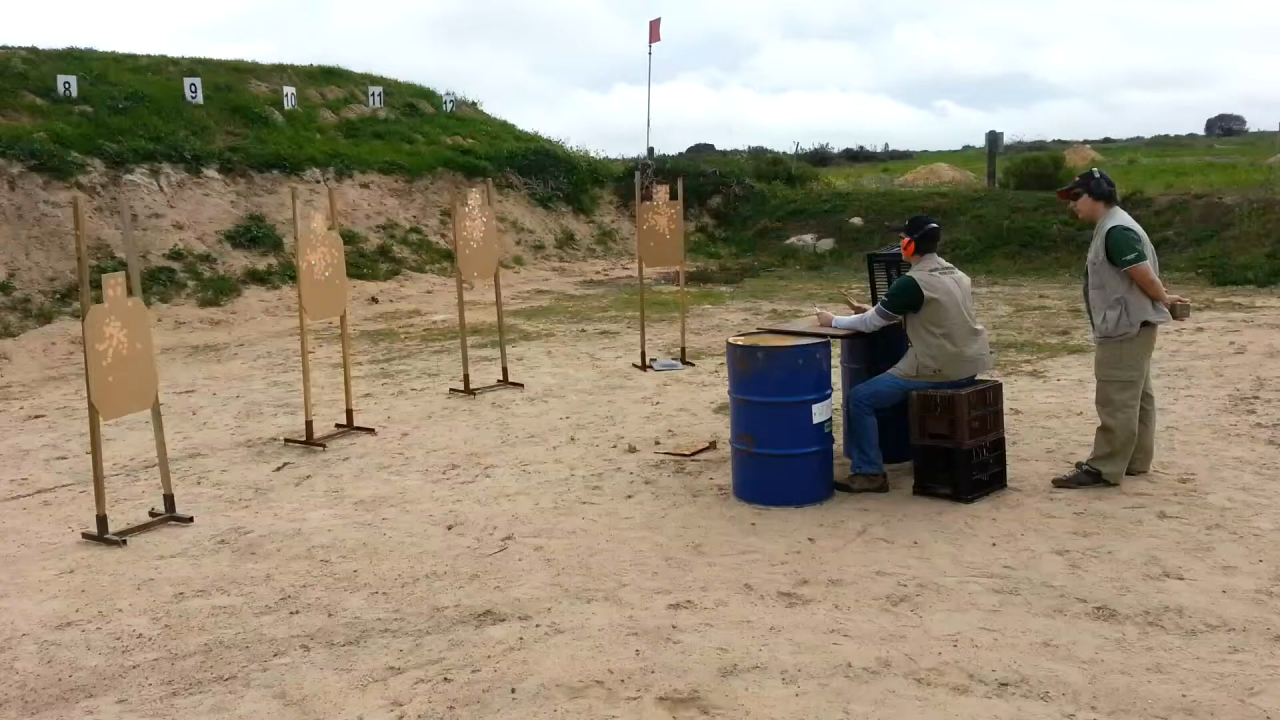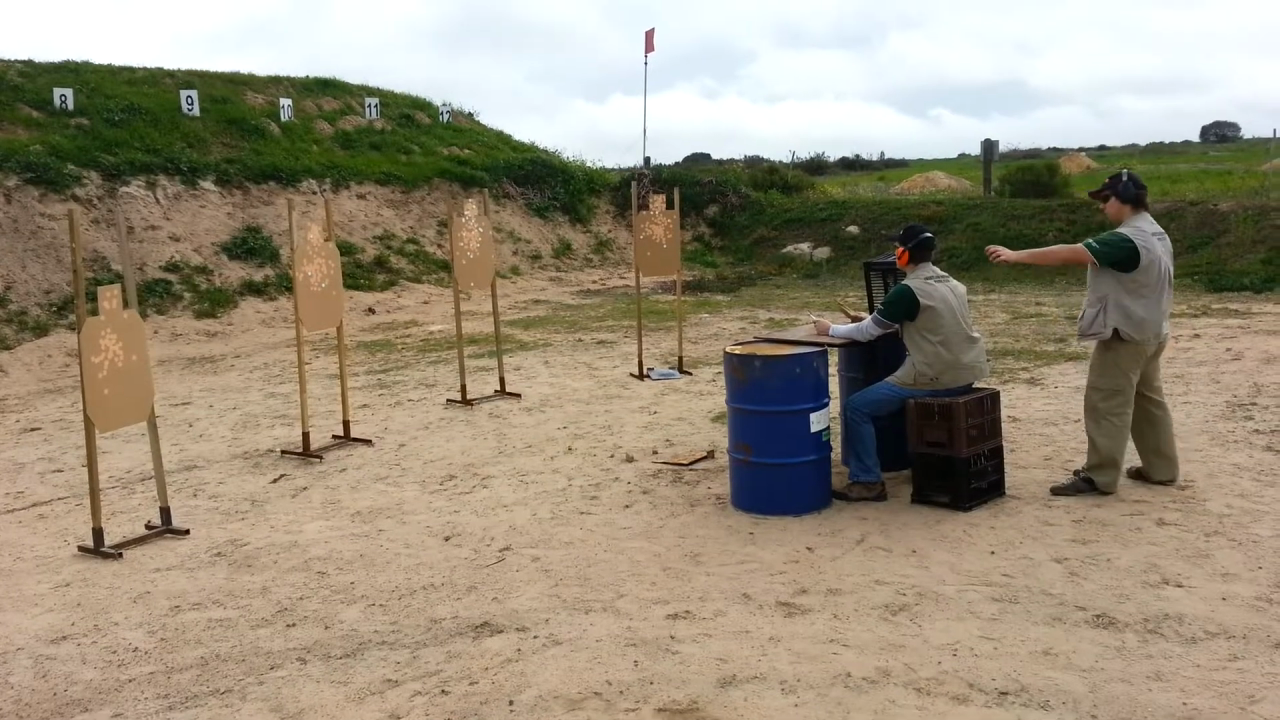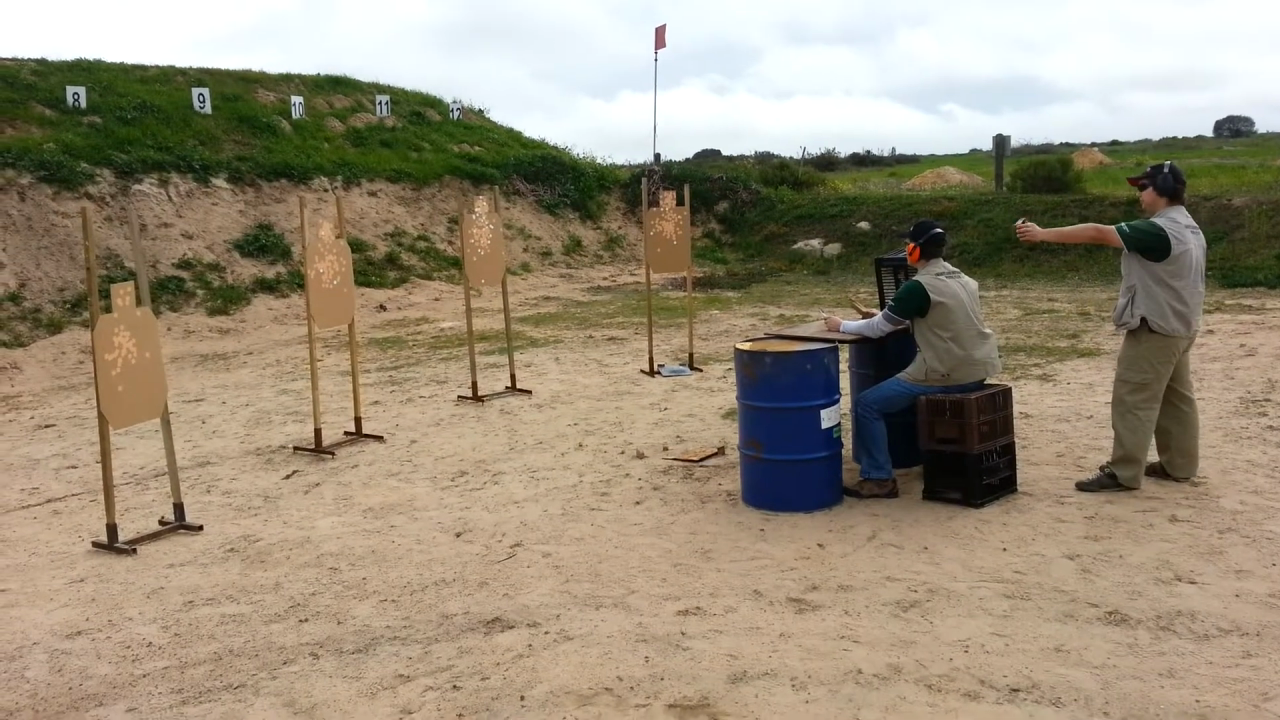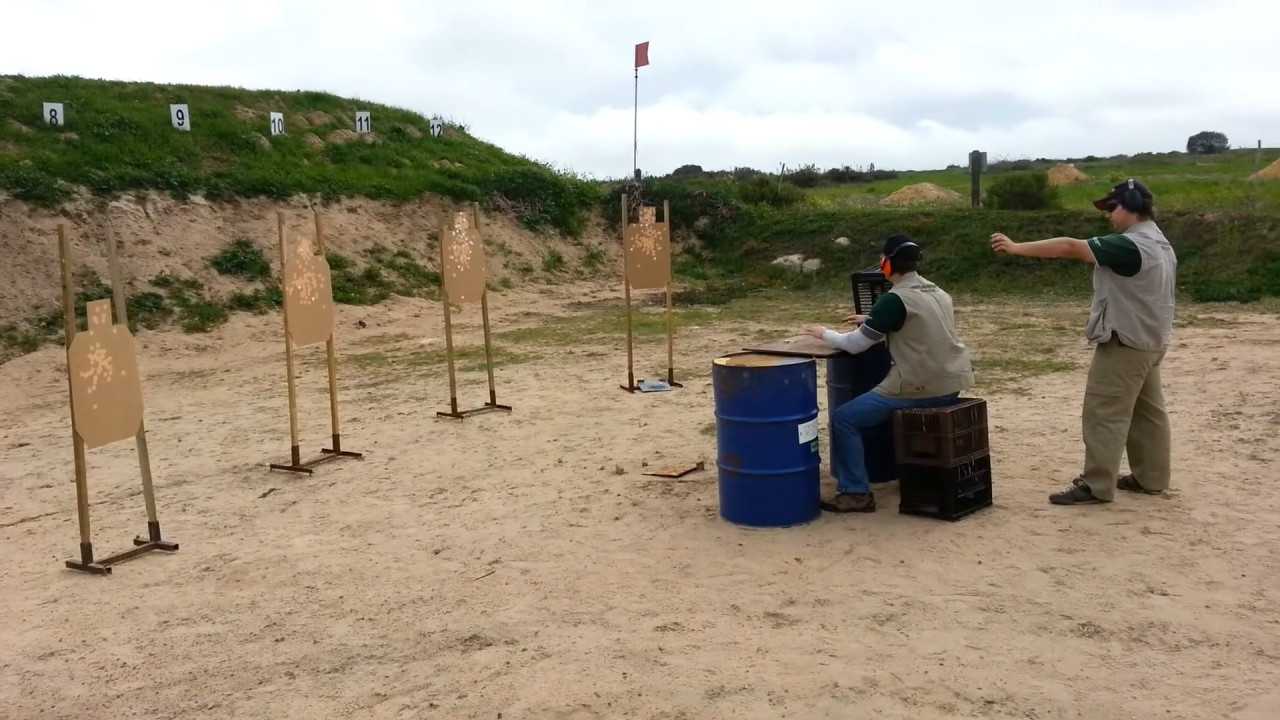
dt=1s
person 1, frame 1
left shoulder: (1116, 231)
right shoulder: (1110, 228)
left elbow: (1144, 276)
right elbow: (1142, 275)
left wrist: (1164, 299)
right wrist: (1165, 300)
left hip: (1126, 326)
right hip: (1126, 325)
left knee: (1116, 399)
right knee: (1136, 395)
left ankle: (1104, 468)
right ankle: (1135, 460)
person 1, frame 2
left shoulder: (1125, 240)
right shoulder: (1156, 234)
left elbow: (1070, 254)
left wrist: (1016, 255)
left hip: (1125, 335)
right hip: (1151, 332)
left knee: (1107, 406)
right knee: (1148, 401)
left ankle: (1098, 477)
right ankle: (1162, 467)
person 1, frame 3
left shoulder: (1158, 230)
right shoulder: (1189, 228)
left elbow: (1097, 234)
left wrist: (1043, 234)
left hip: (1154, 329)
right hip: (1179, 327)
left knee: (1134, 400)
right knee: (1177, 397)
left ankle: (1123, 473)
right ankle: (1179, 464)
person 1, frame 4
left shoulder: (1129, 245)
right shoulder: (1160, 244)
left elbow: (1070, 247)
left wrist: (1016, 248)
left hip: (1125, 343)
right hip: (1149, 341)
left knee: (1104, 413)
right knee: (1148, 411)
left ankle: (1096, 485)
right ankle: (1151, 476)
person 2, frame 1
left shoulder: (912, 283)
right shoulder: (956, 275)
left elbow: (871, 324)
left wrist: (833, 320)
right wrist: (876, 312)
left hip: (938, 370)
right hip: (969, 366)
left knee: (859, 399)
left ankle: (870, 474)
person 2, frame 2
left shoulder: (907, 291)
right shoulder: (951, 284)
left elbow: (868, 333)
left wrist: (831, 329)
right wrist: (874, 320)
left hip: (934, 378)
right hip: (966, 374)
left knee: (856, 407)
left ankle: (868, 482)
person 2, frame 3
left shoulder: (918, 287)
right shoulder: (962, 279)
left elbow: (879, 329)
left wrist: (842, 325)
right wrist: (885, 316)
left hip: (946, 374)
right hip: (978, 370)
left knee: (867, 404)
left ankle: (879, 479)
person 2, frame 4
left shoulder: (893, 299)
right shoulder: (937, 292)
left elbow: (856, 344)
left wrist: (826, 333)
right wrist: (871, 321)
left hip: (920, 389)
right hip: (952, 385)
left knee: (844, 419)
left ankle: (856, 493)
